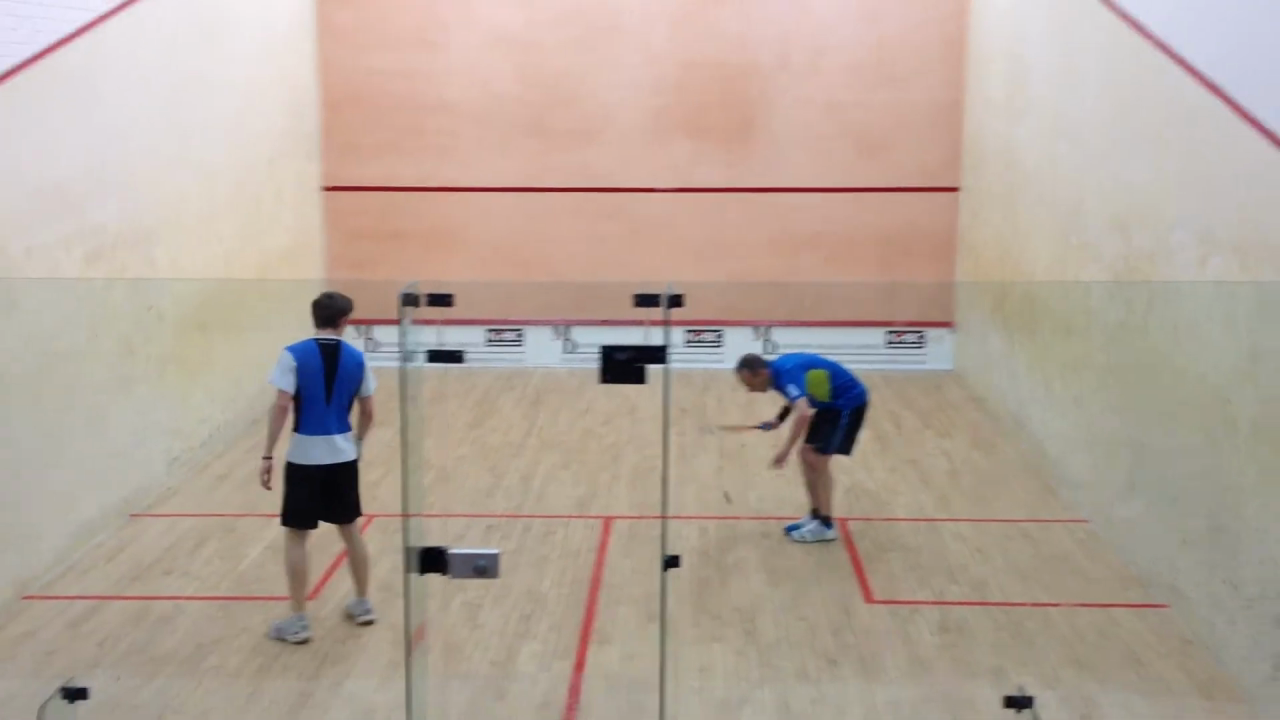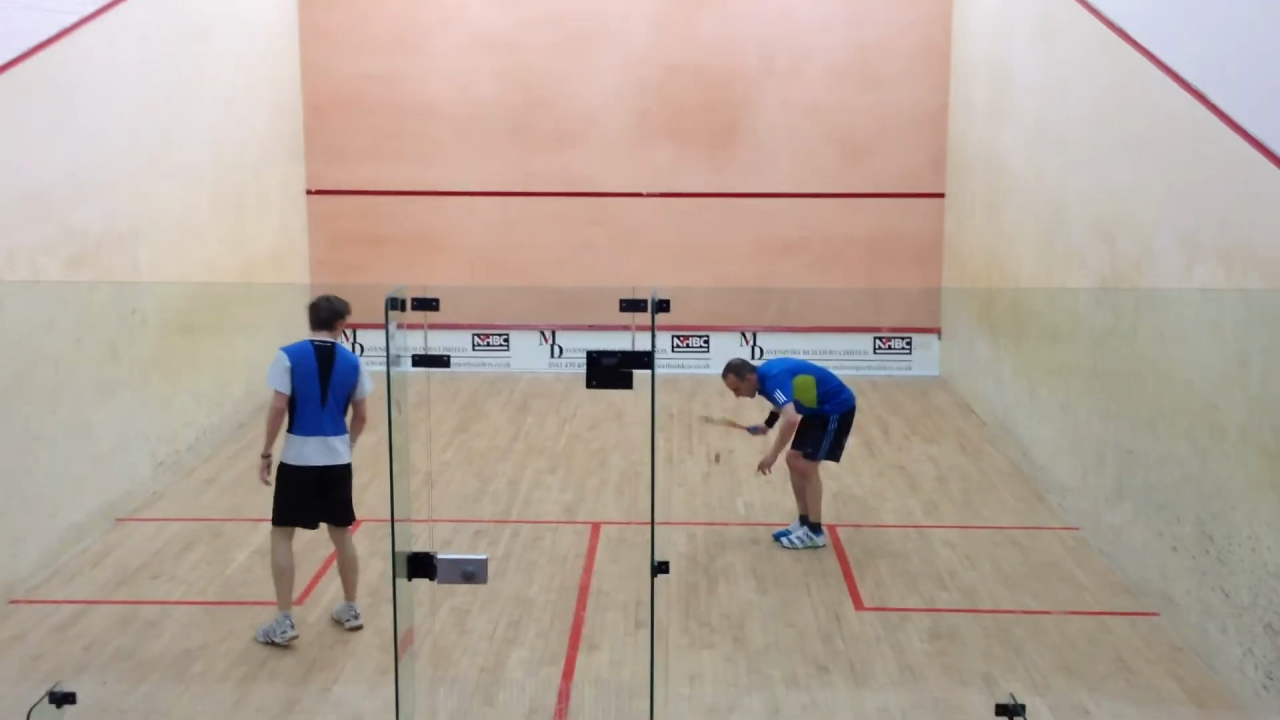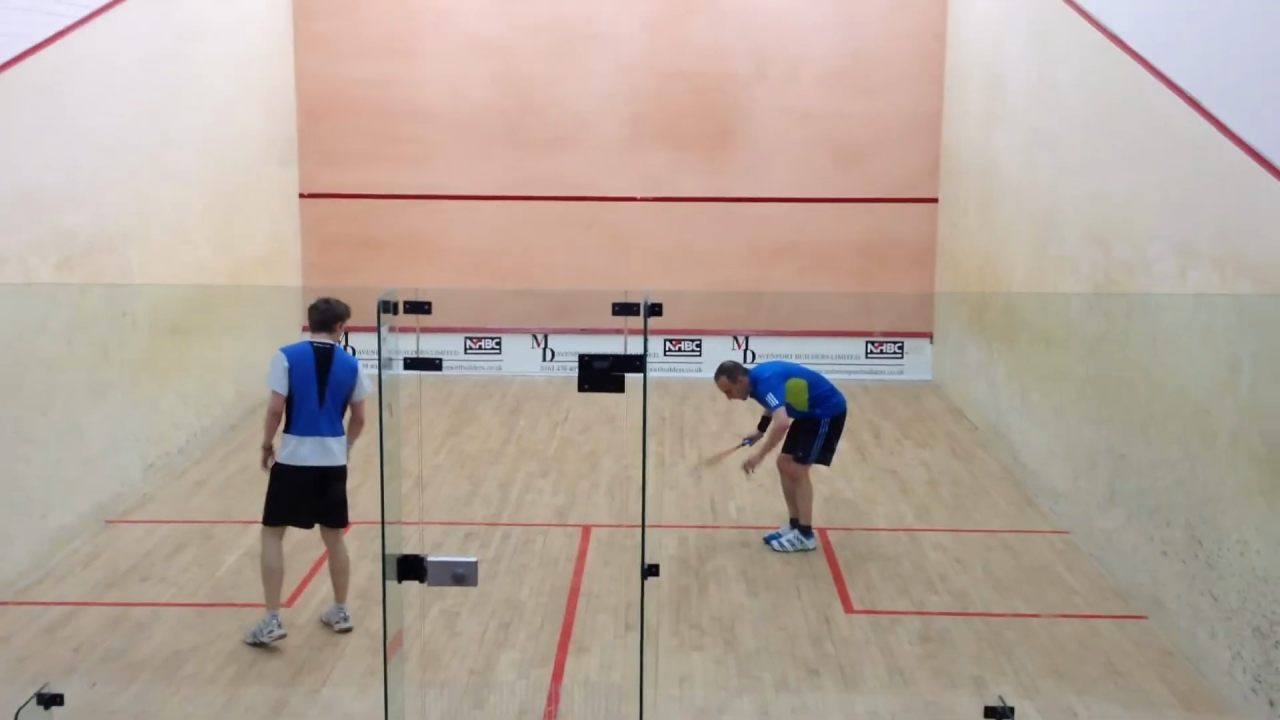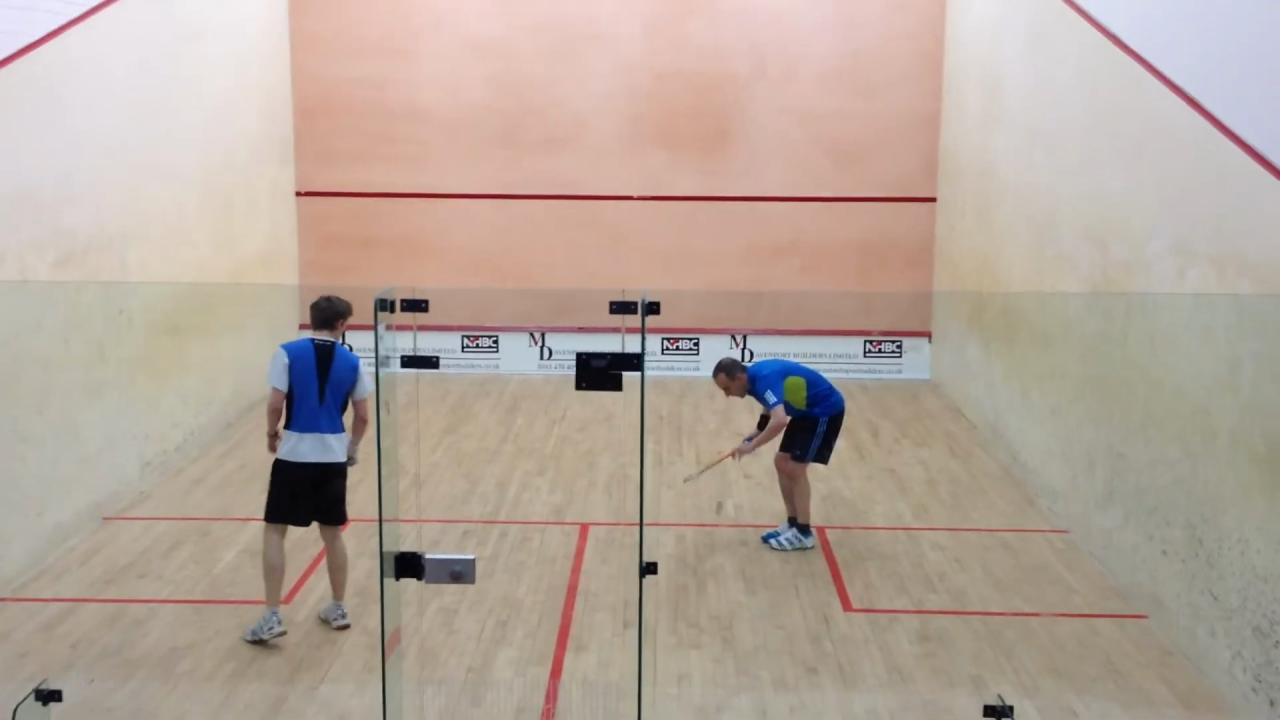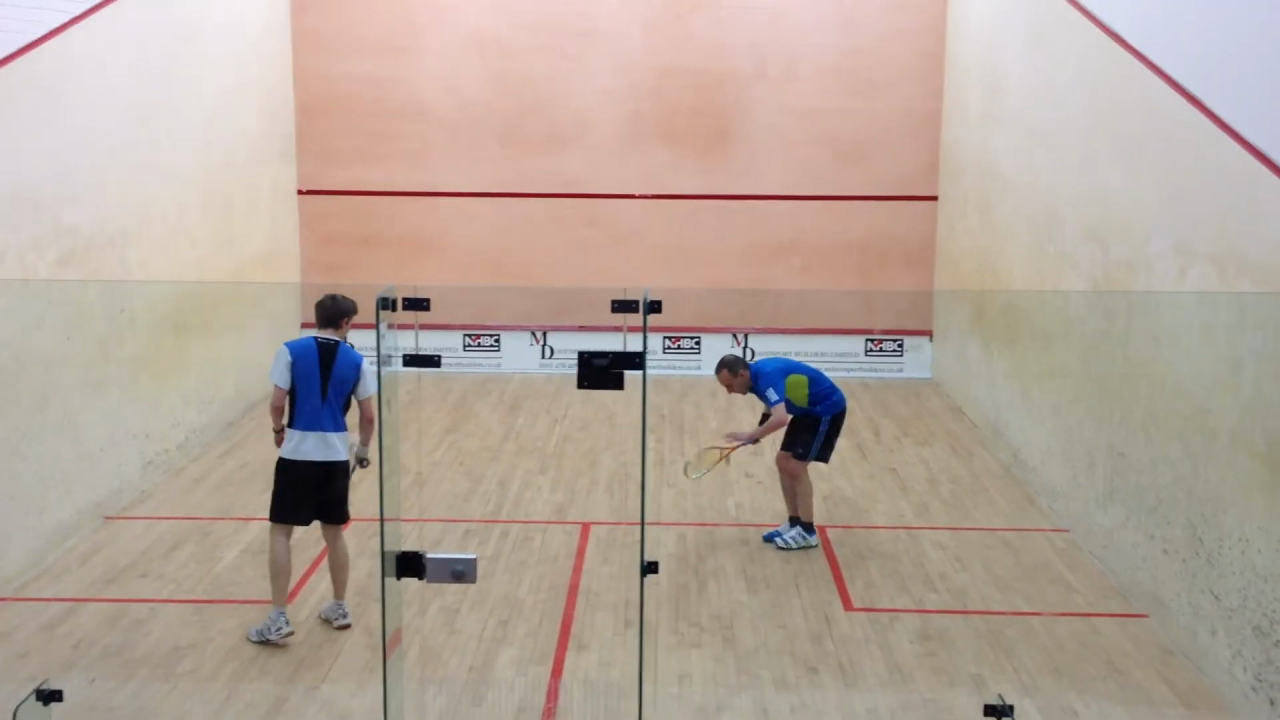
dt=0.1s
person 1, frame 1
left shoulder: (294, 355)
right shoulder: (357, 358)
left elbow: (281, 407)
right elbow: (368, 413)
left wrist: (267, 456)
left hip: (305, 458)
right hip: (343, 456)
left knee: (297, 538)
right knee: (350, 529)
left ankle: (298, 621)
right ankle: (363, 604)
person 1, frame 2
left shoulder: (289, 356)
right shoulder: (352, 361)
left elbow: (278, 409)
right elbow: (360, 416)
left wrist: (266, 453)
left hip: (297, 459)
right hip: (337, 459)
left knee: (282, 535)
right knee: (342, 534)
left ankle: (284, 620)
right ankle: (350, 609)
person 1, frame 3
left shoulder: (287, 356)
right shoulder: (350, 364)
left elbow: (276, 409)
right elbow: (359, 419)
left wrist: (266, 445)
left hip: (293, 459)
right hip: (333, 460)
left knee: (272, 534)
right knee: (334, 537)
left ankle: (271, 620)
right ankle: (340, 611)
person 1, frame 4
left shoulder: (288, 353)
right shoulder: (352, 362)
left elbow: (275, 405)
right elbow: (363, 417)
left wrist: (272, 434)
right wrist: (351, 448)
left hip: (293, 456)
right hip: (332, 457)
left knee: (274, 532)
right knee: (332, 534)
left ankle: (272, 617)
right ankle: (338, 608)
person 1, frame 5
left shoulder: (291, 350)
right shoulder: (356, 360)
left elbow: (277, 403)
right elbow: (369, 416)
left wrist: (278, 428)
right wrist: (363, 449)
left hip: (297, 454)
right hip: (335, 456)
left knee: (280, 533)
right knee: (334, 533)
left ankle: (279, 618)
right ankle: (339, 608)
person 2, frame 1
left shoulder: (787, 373)
right shoulder: (778, 368)
left elbow: (804, 414)
right elbow: (797, 398)
left wrist: (786, 449)
right wrist: (780, 419)
left hip: (849, 402)
right hip: (832, 402)
left knee: (818, 459)
right knee: (806, 454)
left ankle: (825, 525)
right ankle: (816, 516)
person 2, frame 2
left shoulder: (774, 378)
right shoulder: (765, 375)
left elbow: (791, 420)
right elbow: (782, 402)
left wrist: (772, 455)
right wrist: (768, 424)
left hip: (837, 407)
right hip: (819, 408)
left knee: (807, 466)
right knee: (794, 460)
left ankle: (815, 532)
right ankle: (804, 522)
person 2, frame 3
left shoulder: (766, 381)
right shoulder: (757, 378)
left elbow: (782, 423)
right elbow: (773, 406)
left wrist: (759, 455)
right wrist: (761, 430)
left hip: (827, 411)
right hip: (809, 412)
left knee: (797, 470)
right knee: (785, 464)
left ankle: (805, 535)
right ankle: (795, 526)
person 2, frame 4
left shoulder: (765, 379)
right shoulder: (755, 376)
left elbow: (780, 421)
right elbow: (770, 404)
left wrist: (752, 445)
right wrist: (759, 430)
left hip: (826, 410)
right hip: (807, 411)
left knee: (795, 468)
right knee: (782, 462)
left ankle: (803, 533)
right ankle: (793, 524)
person 2, frame 5
left shoulder: (767, 376)
right shoulder: (757, 374)
left elbow: (780, 419)
right elbow: (772, 402)
left wrist: (748, 435)
right wrist: (759, 429)
left hip: (827, 409)
right hip: (808, 409)
left knee: (796, 467)
right knee: (783, 461)
left ankle: (807, 531)
right ankle: (794, 523)
